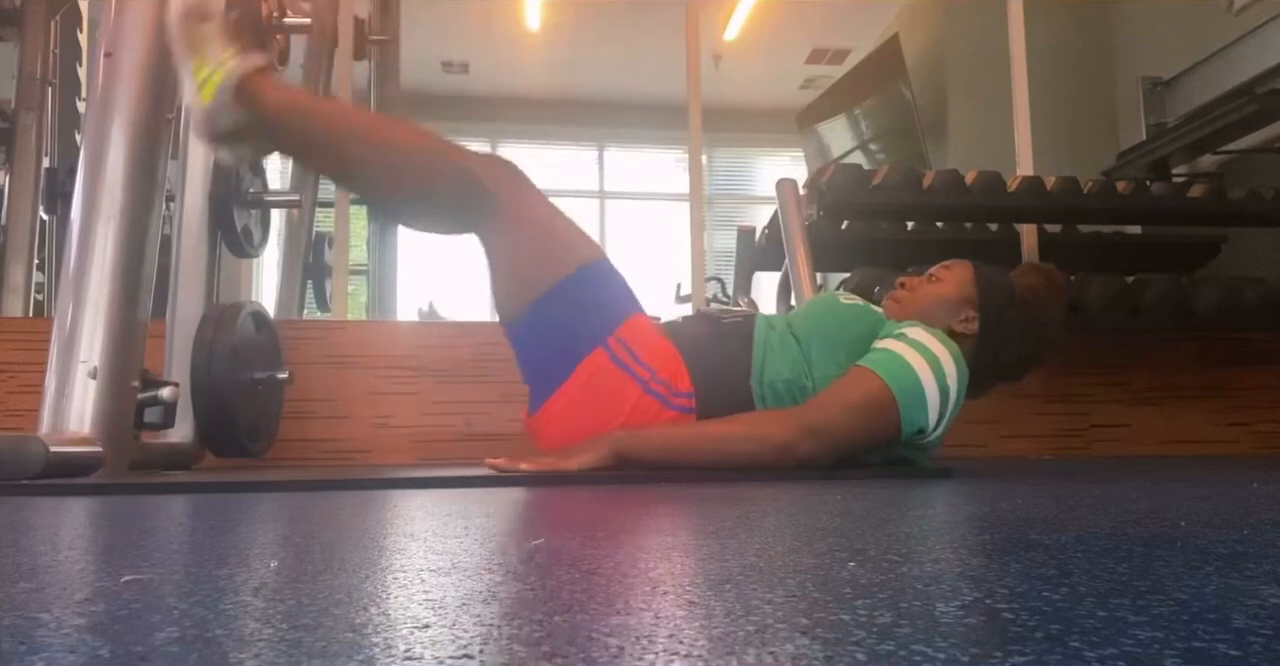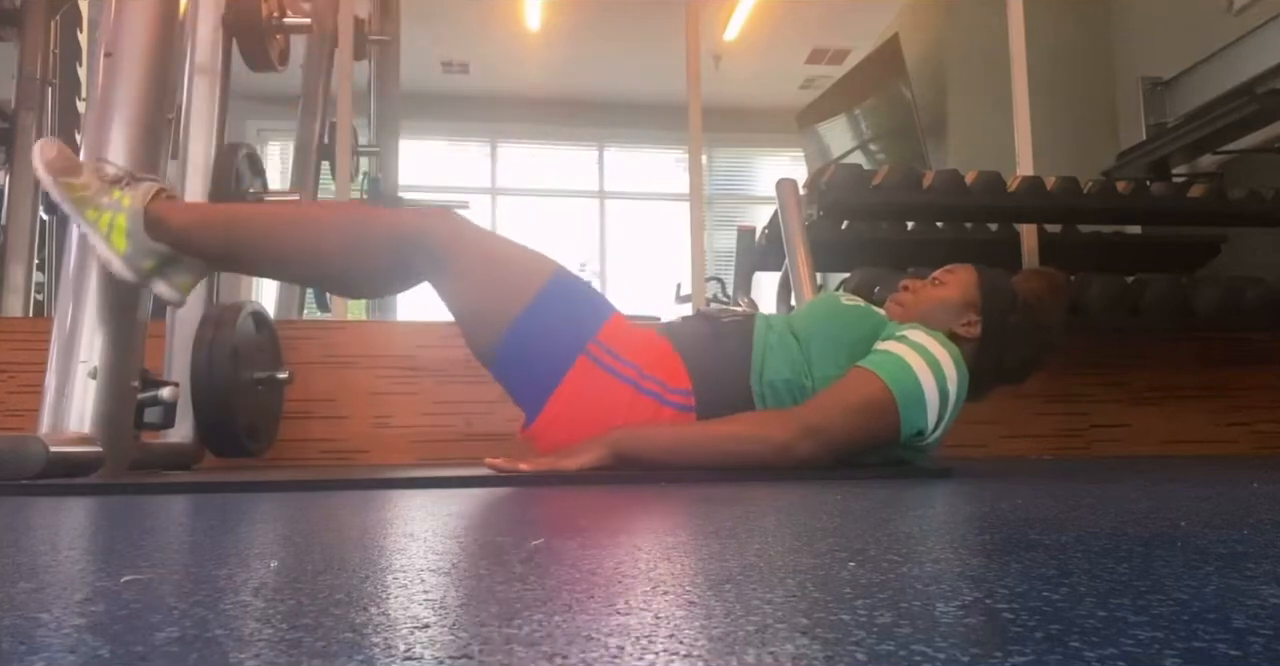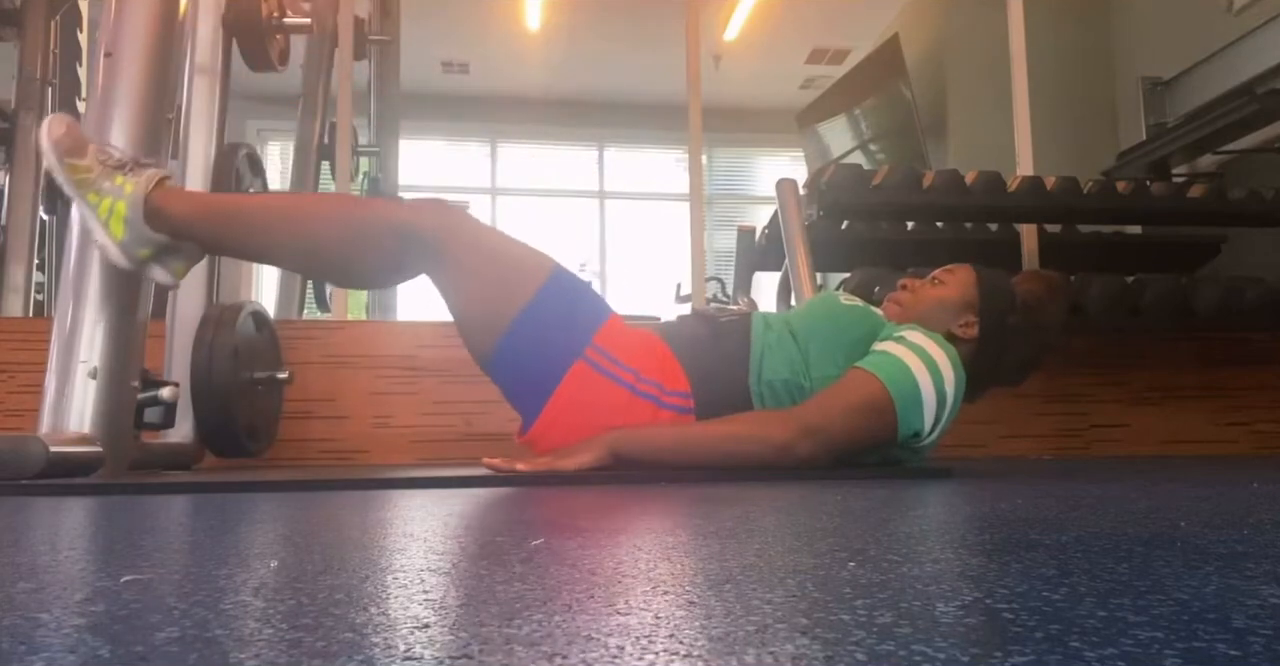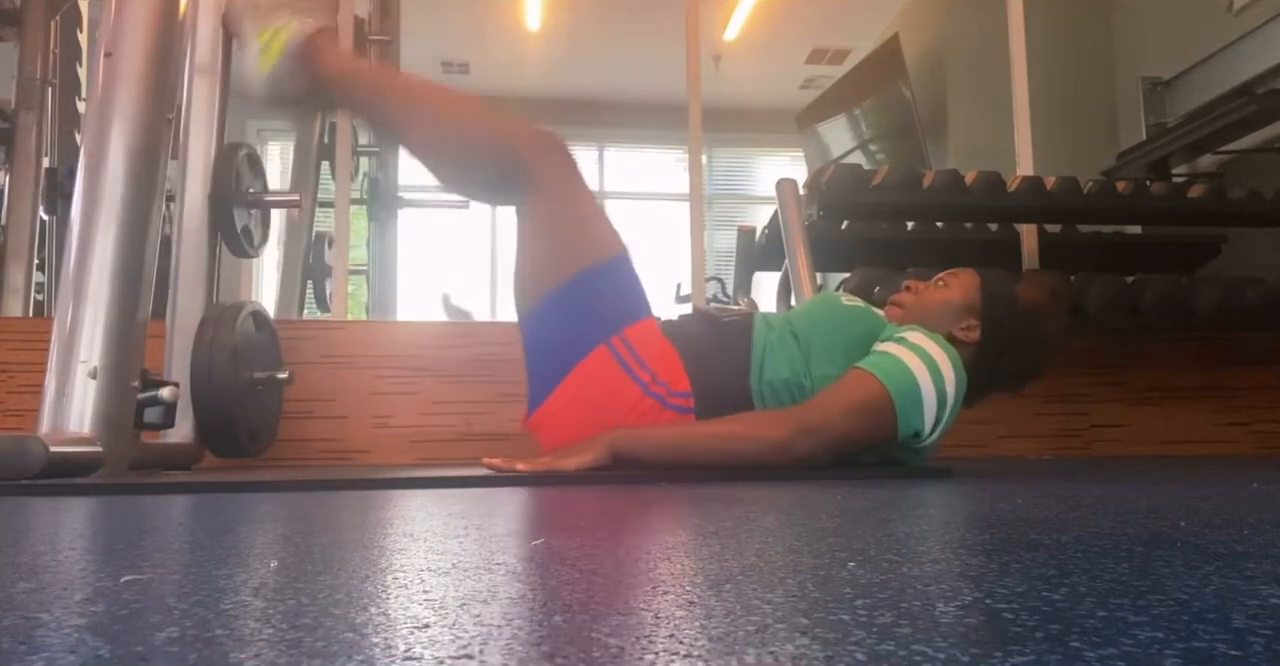
dt=0.3s
person 1, frame 1
left shoulder: (926, 359)
right shoulder: (905, 345)
left elbow: (801, 435)
left wrist: (612, 445)
left hip: (645, 395)
right hip: (650, 390)
left knee: (492, 182)
right knee: (496, 194)
left ankle: (249, 97)
right ankle: (255, 105)
person 1, frame 2
left shoulder: (926, 363)
right shoulder: (895, 349)
left elbow: (800, 435)
left wrist: (609, 445)
left hip: (646, 400)
right hip: (656, 372)
left knee: (434, 231)
right knee: (437, 240)
left ankle: (158, 219)
right ankle: (181, 232)
person 1, frame 3
left shoulder: (927, 366)
right shoulder: (895, 347)
left elbow: (799, 435)
left wrist: (609, 442)
left hip: (638, 400)
right hip: (647, 378)
left knee: (435, 225)
right knee: (438, 231)
left ankle: (151, 205)
right ankle: (173, 217)
person 1, frame 4
left shoulder: (928, 364)
right shoulder: (907, 343)
left elbow: (804, 433)
left wrist: (610, 446)
left hip: (640, 397)
right hip: (665, 375)
left knee: (537, 159)
right knee: (540, 175)
